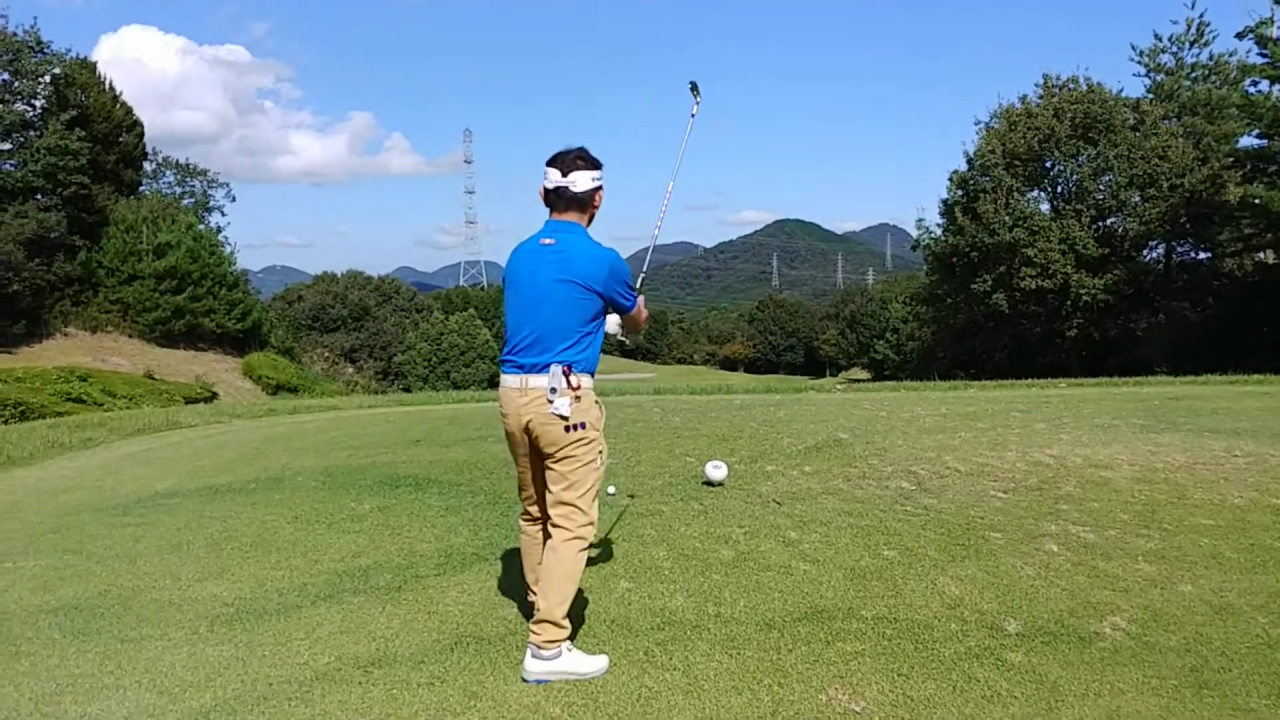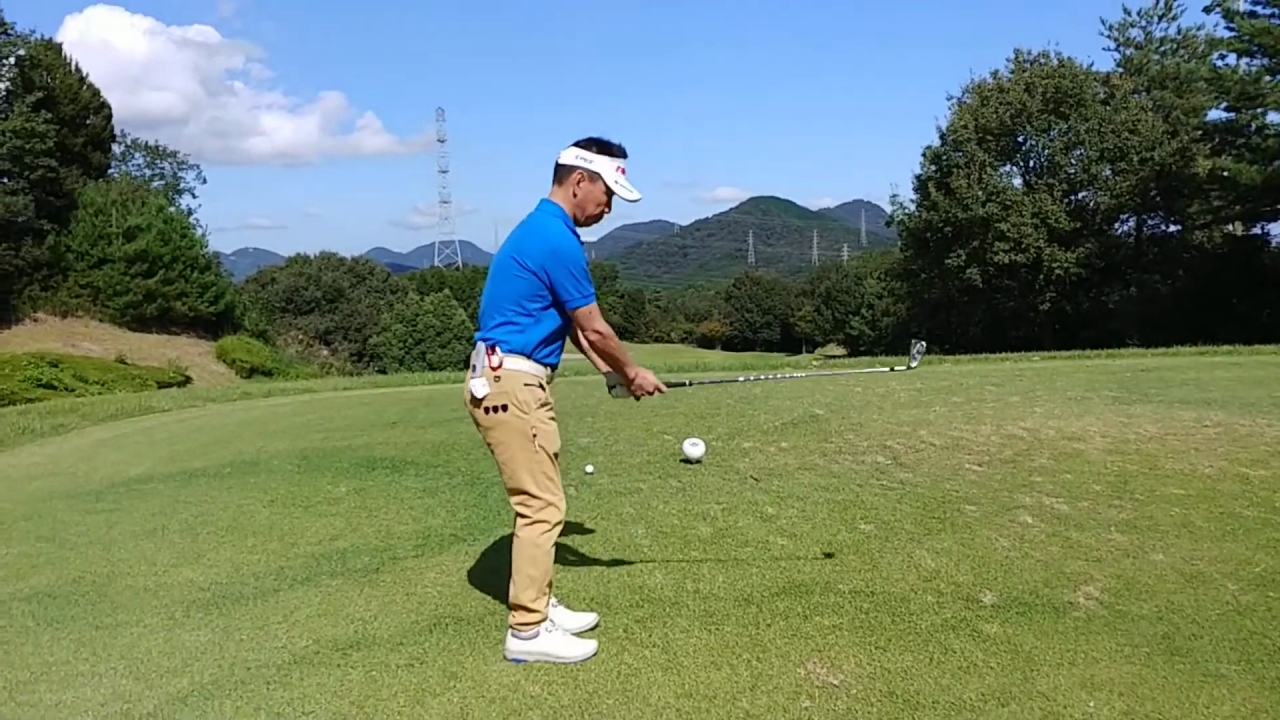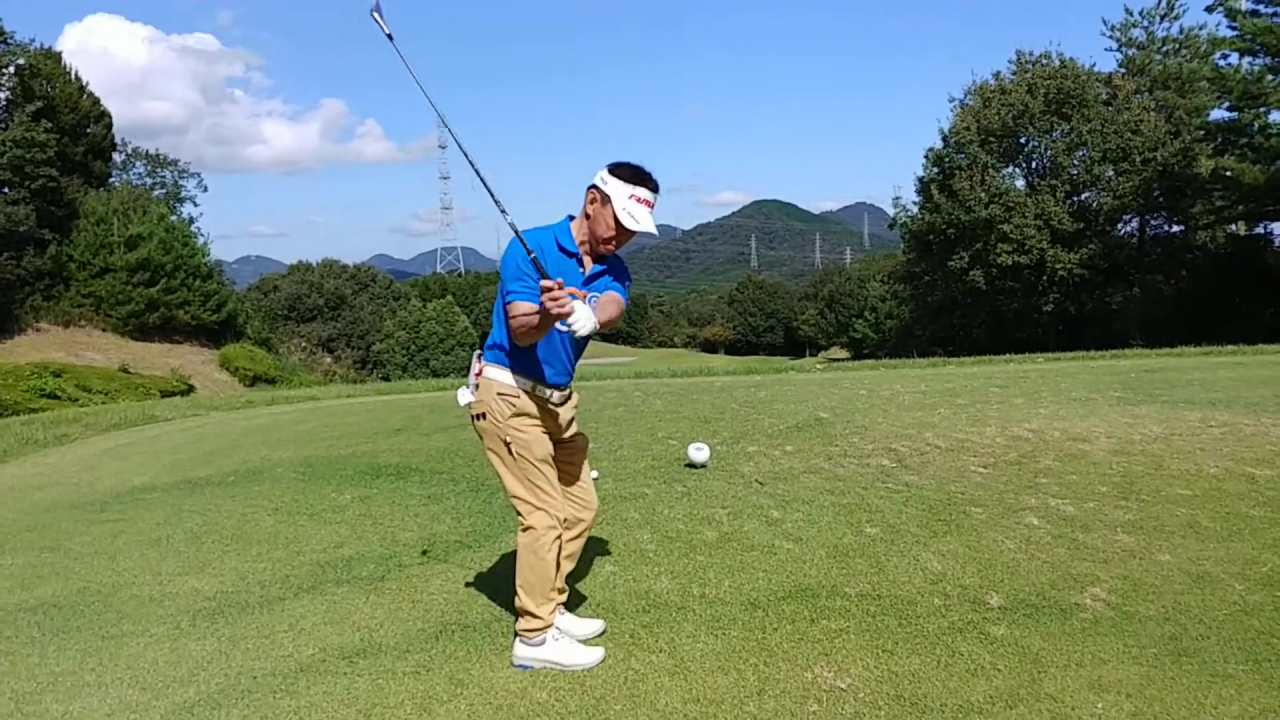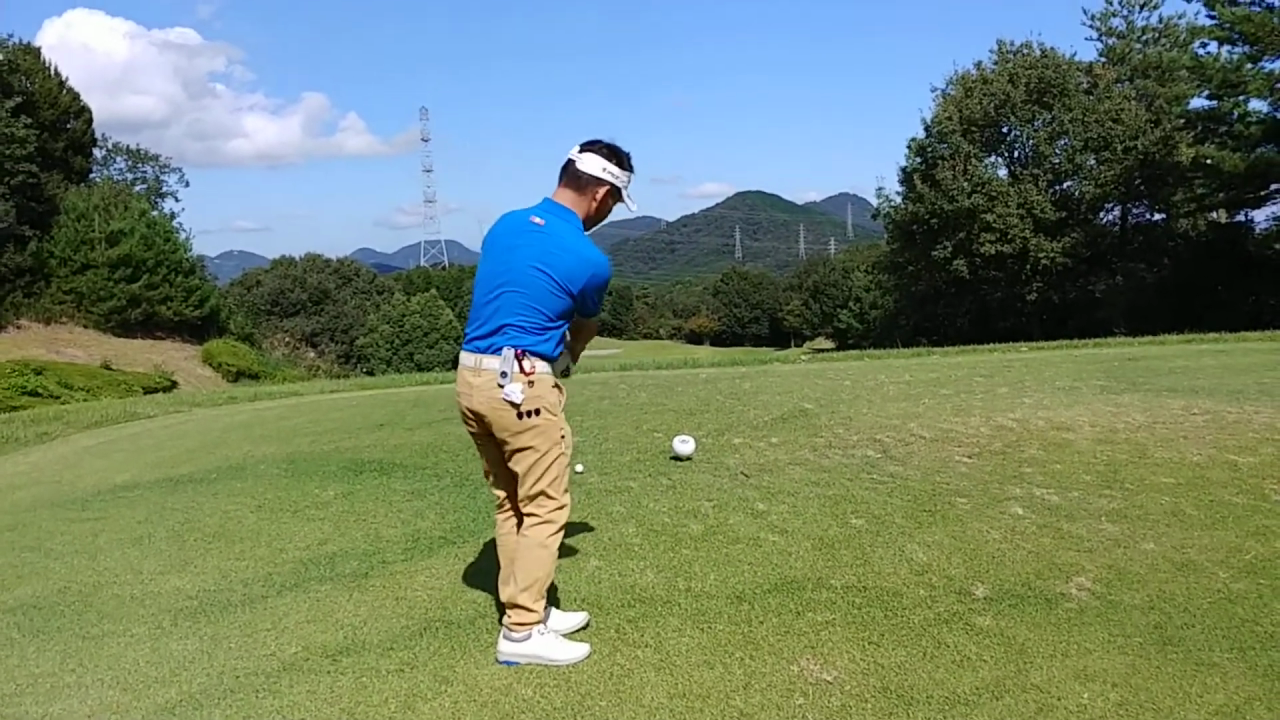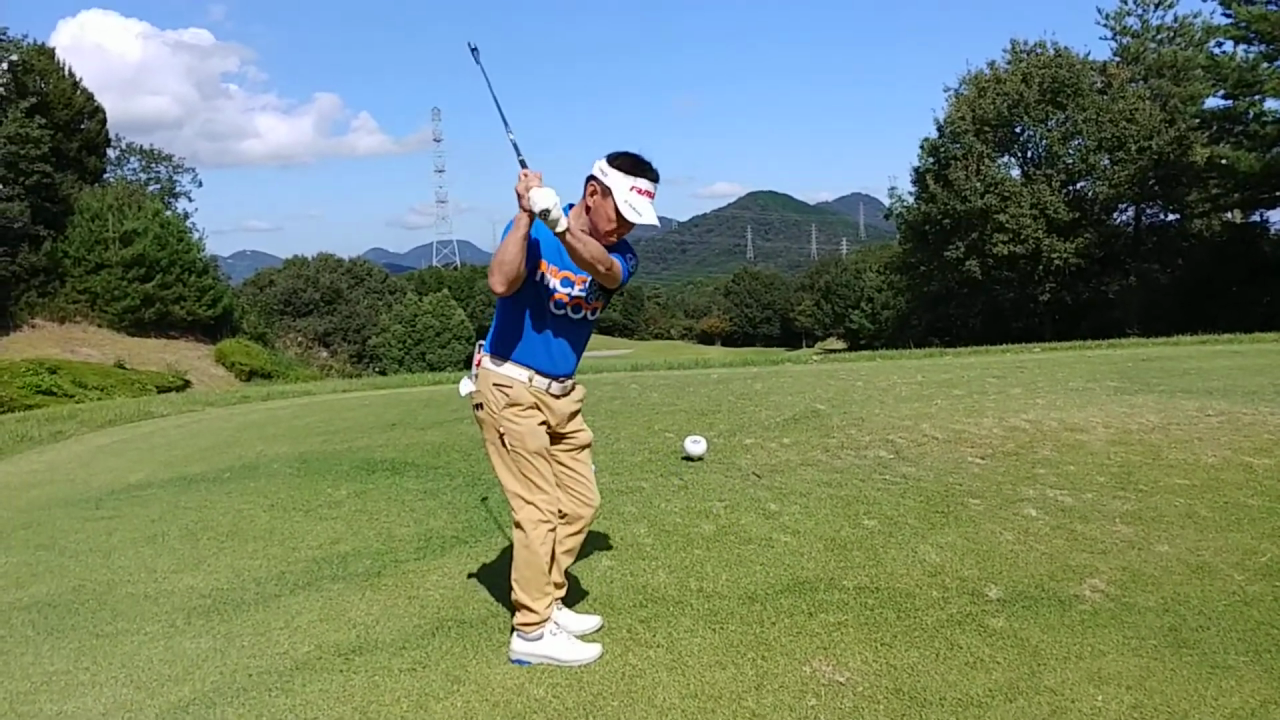
dt=1s
person 1, frame 1
left shoulder: (519, 257)
right shoulder: (603, 261)
right elbow: (637, 322)
right wrist: (621, 314)
left hip: (514, 395)
right hip: (567, 400)
left knee: (535, 512)
right knee: (572, 523)
left ankle: (543, 603)
right ankle: (546, 647)
person 1, frame 2
left shoulder: (539, 229)
right shoulder: (557, 240)
left elbow: (572, 324)
right elbow: (594, 328)
left wrist: (608, 370)
right wrist: (632, 373)
left hip: (504, 381)
right hip: (513, 384)
left knee: (532, 503)
right knee: (541, 506)
left ankle: (538, 606)
right ankle: (528, 631)
person 1, frame 3
left shoulder: (614, 270)
right shoulder: (530, 246)
left elbow: (611, 311)
right elbow: (520, 331)
left wrist: (586, 314)
right wrist: (547, 314)
left hip: (557, 399)
right hip: (509, 394)
left knee: (579, 507)
right knee: (543, 515)
left ankle: (550, 610)
right ankle: (534, 637)
person 1, frame 4
left shoulder: (505, 226)
right shoulder: (591, 262)
right elbow: (584, 329)
right wrist: (567, 358)
left hip: (473, 376)
right hip: (522, 384)
left knee: (511, 502)
right knee: (544, 508)
left ankle: (526, 608)
right ankle: (521, 633)
person 1, frame 5
left shoulder: (620, 256)
right shoulder: (528, 230)
left elbow: (602, 269)
right elbow: (500, 283)
left wrist: (558, 222)
right wrist: (527, 216)
left hip: (563, 393)
right hip: (511, 386)
left knee: (580, 503)
right knee: (537, 510)
left ankle: (547, 605)
right ankle: (531, 632)
